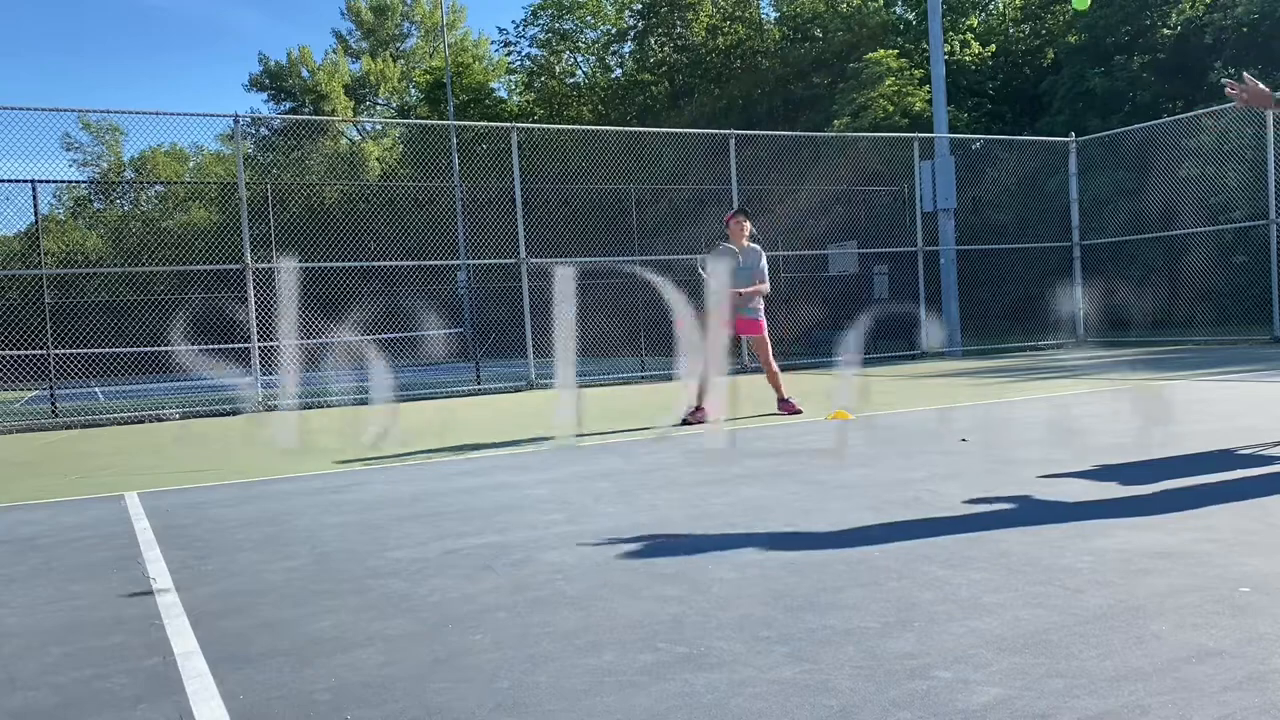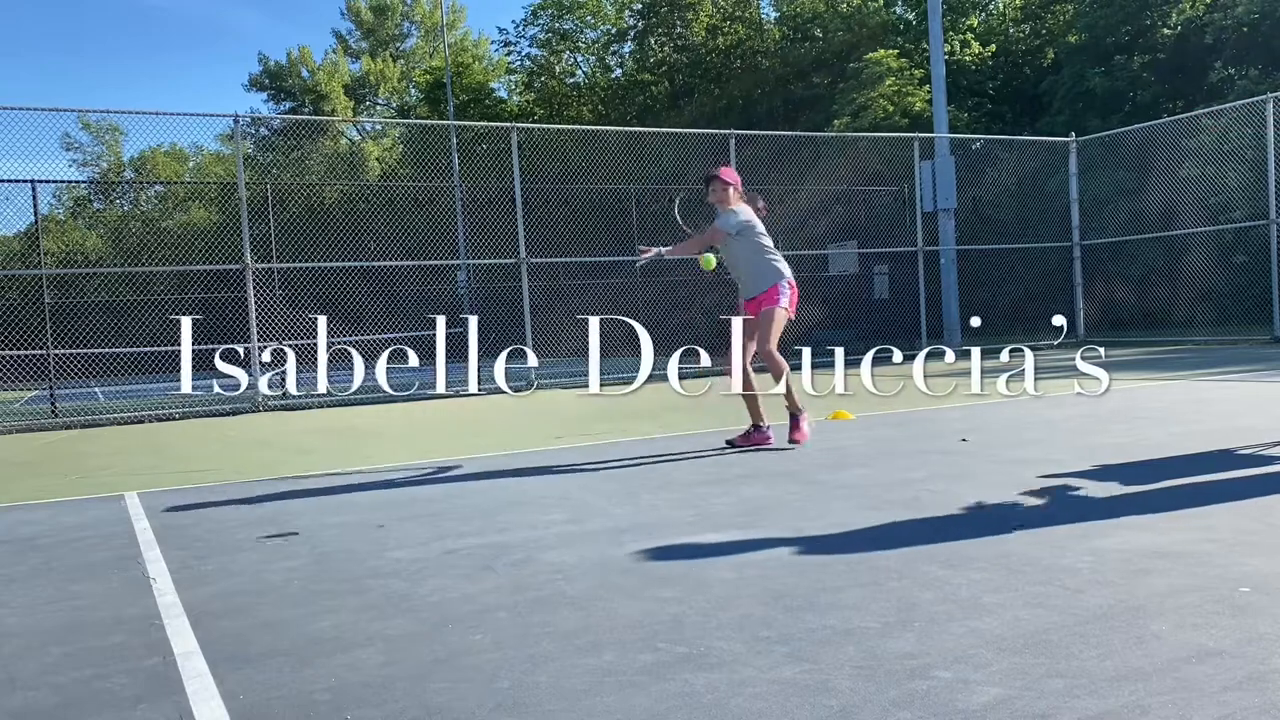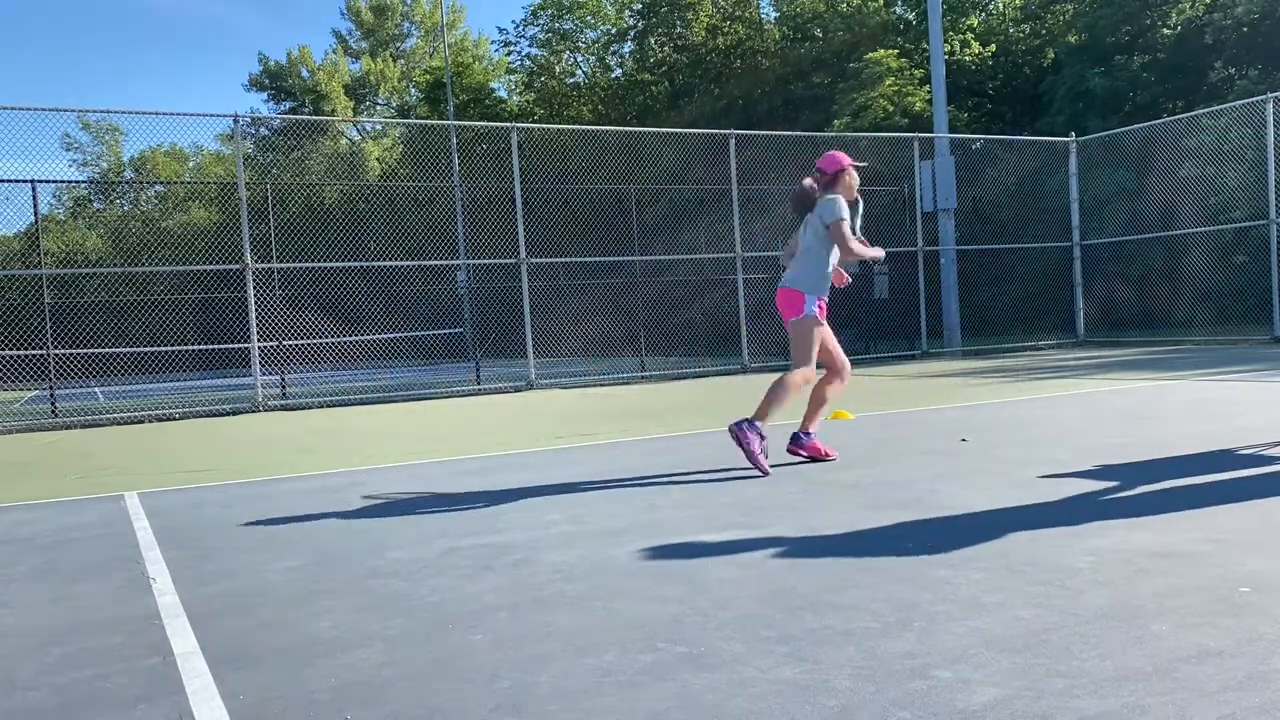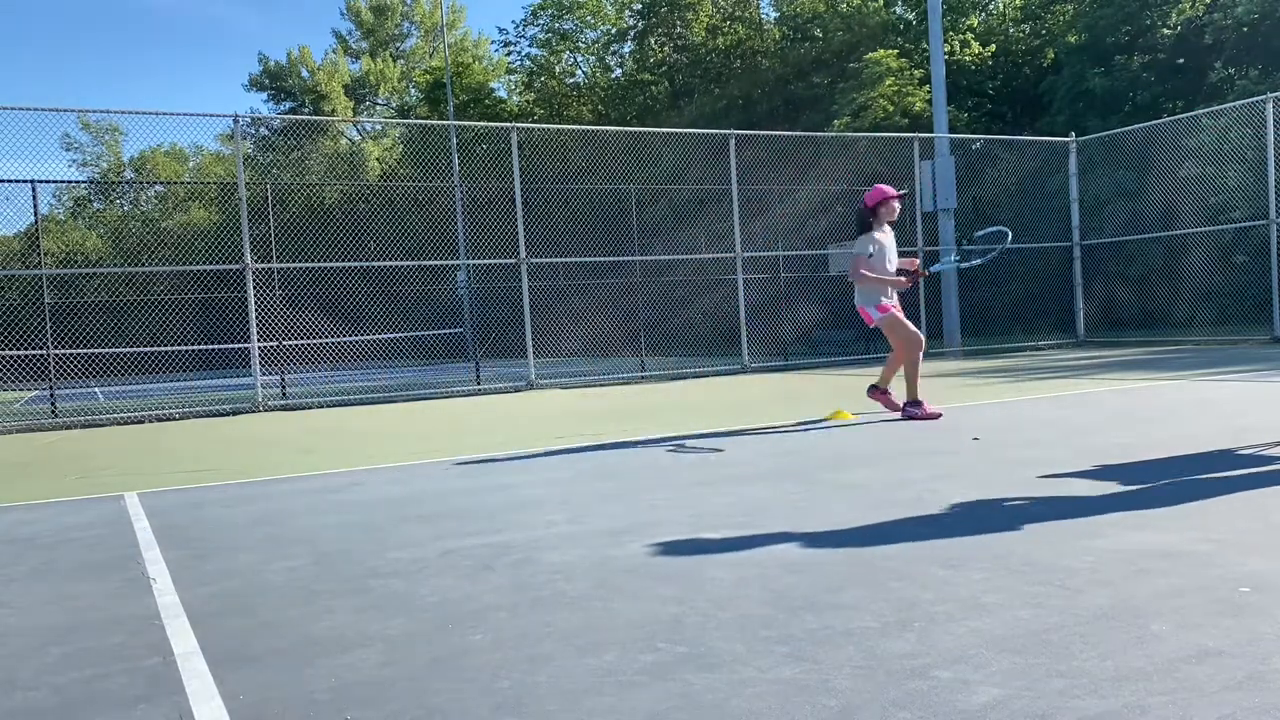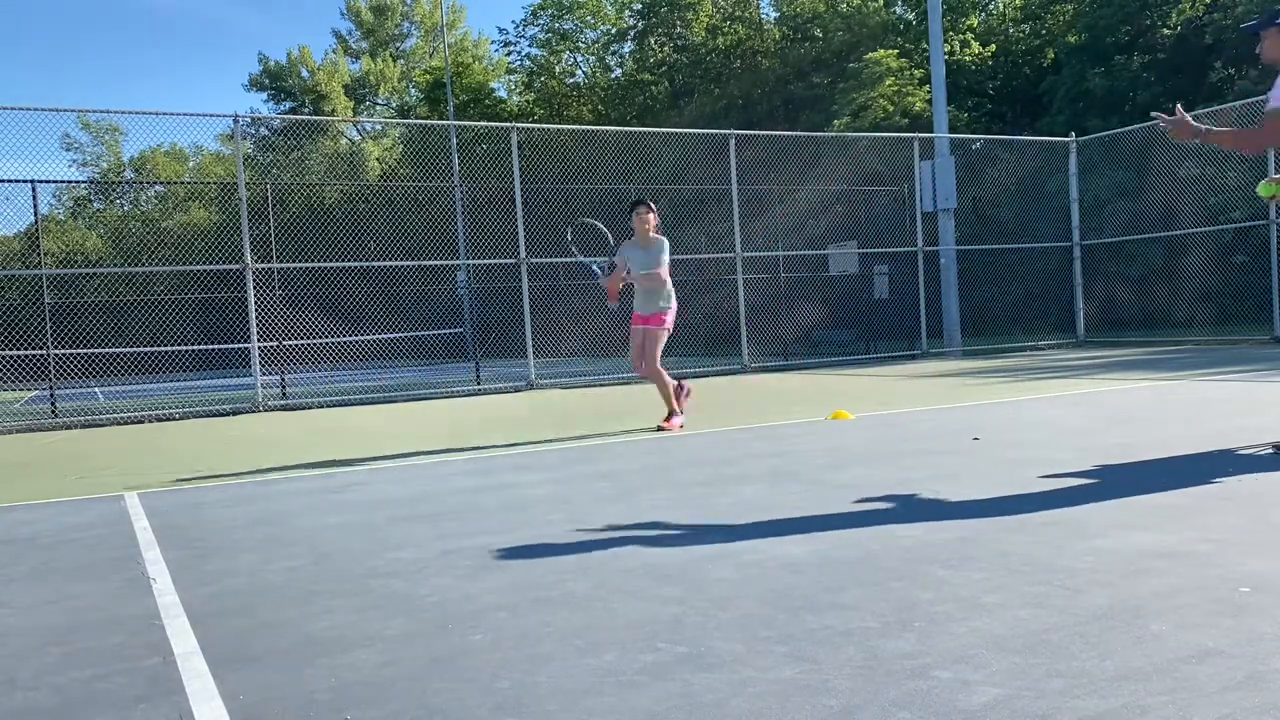
dt=1s
person 1, frame 1
left shoulder: (756, 252)
right shoulder: (719, 256)
left elbow: (765, 287)
left wrist: (740, 293)
left hip: (752, 313)
left knee: (768, 362)
left ankle: (783, 399)
right ankle: (700, 408)
person 1, frame 2
left shoulder: (732, 214)
right shoulder: (735, 216)
left elbow: (697, 242)
left wrist: (661, 250)
left hip: (776, 285)
right hip: (753, 298)
left knee: (766, 348)
left ankle: (797, 413)
right ankle: (760, 428)
person 1, frame 3
left shoulder: (817, 208)
right shoulder: (835, 203)
left elbow: (789, 256)
right elbow: (851, 248)
left wrist: (831, 272)
right wrist: (873, 252)
left hip: (799, 294)
right hip: (802, 294)
left knee: (841, 370)
right knee: (805, 370)
left ankle: (805, 436)
right ankle: (751, 428)
person 1, frame 4
left shoulder: (887, 233)
right shoulder: (869, 238)
right elbow: (855, 274)
left wrist: (909, 264)
right wrist: (891, 281)
left hip: (889, 301)
right hip: (872, 303)
left knee: (903, 348)
right knee: (916, 341)
left ankle: (880, 387)
right ankle: (913, 404)
person 1, frame 5
left shoulder: (660, 243)
right shoulder: (626, 247)
left elbow: (661, 277)
right elbow: (619, 275)
left wrist: (617, 282)
right wrist: (614, 289)
left hip: (662, 309)
right hip: (640, 311)
left knee: (652, 365)
right knee: (639, 367)
left ankle: (676, 413)
right ankle: (678, 387)
